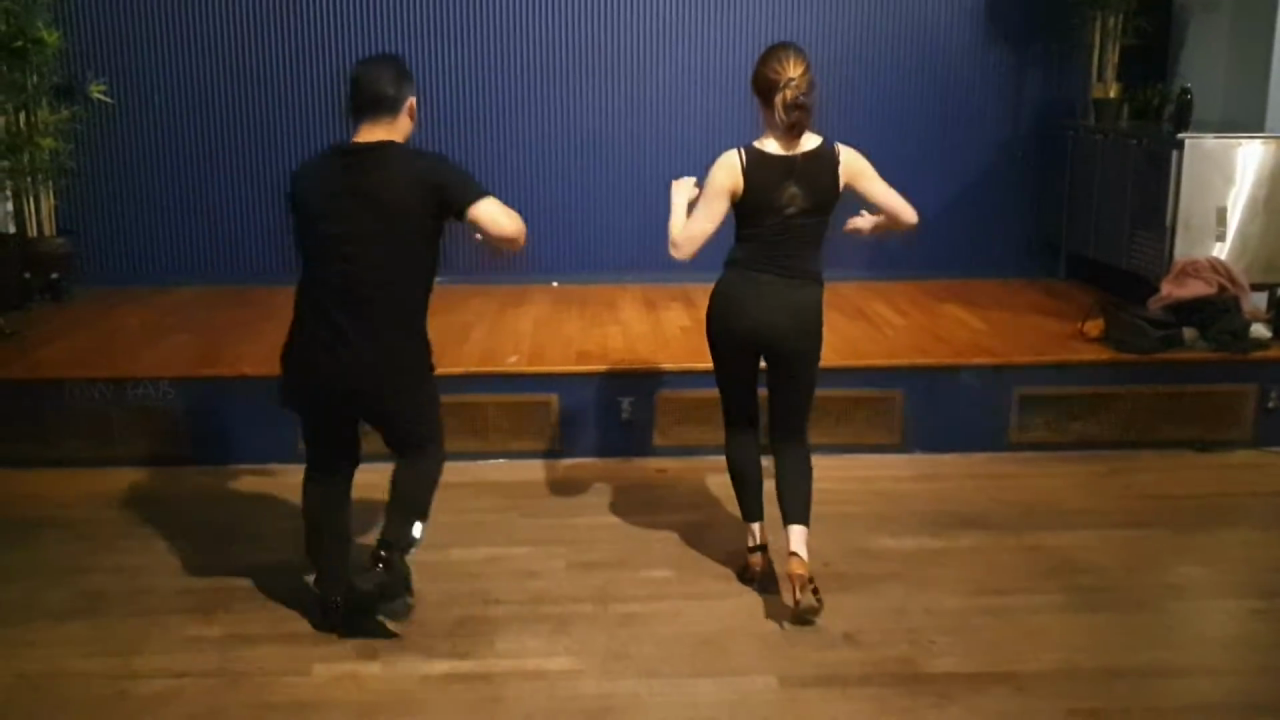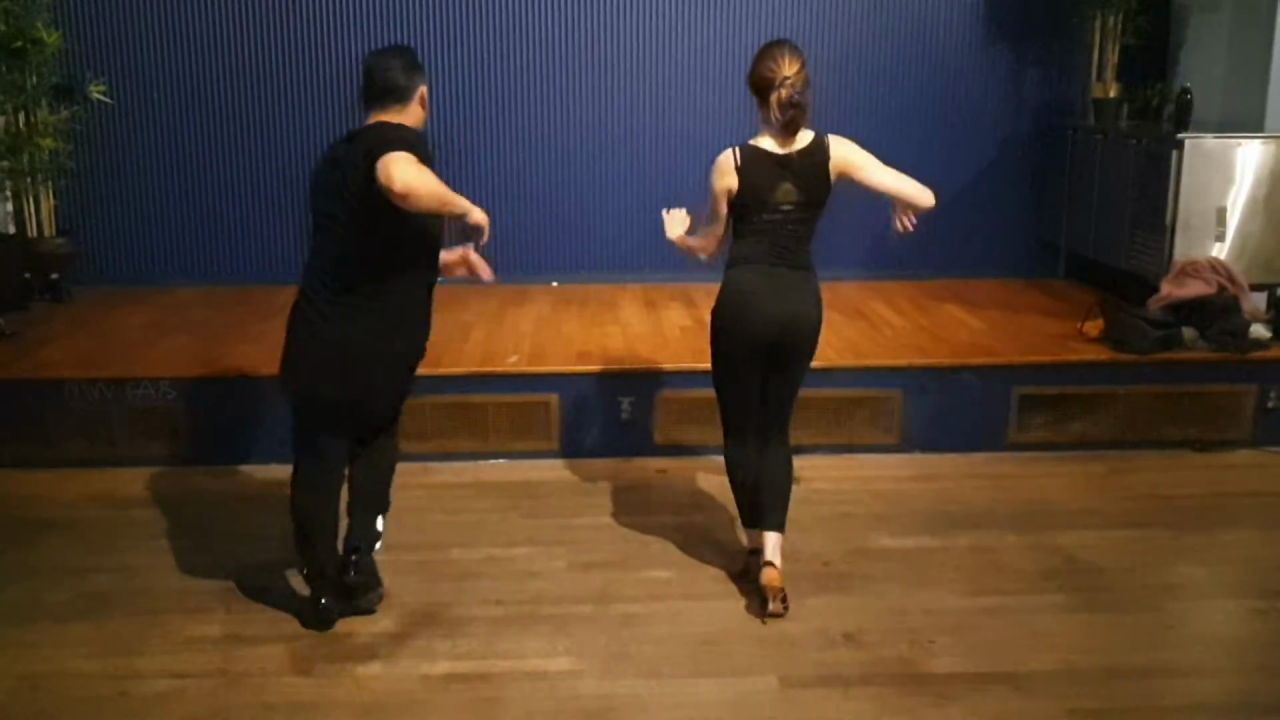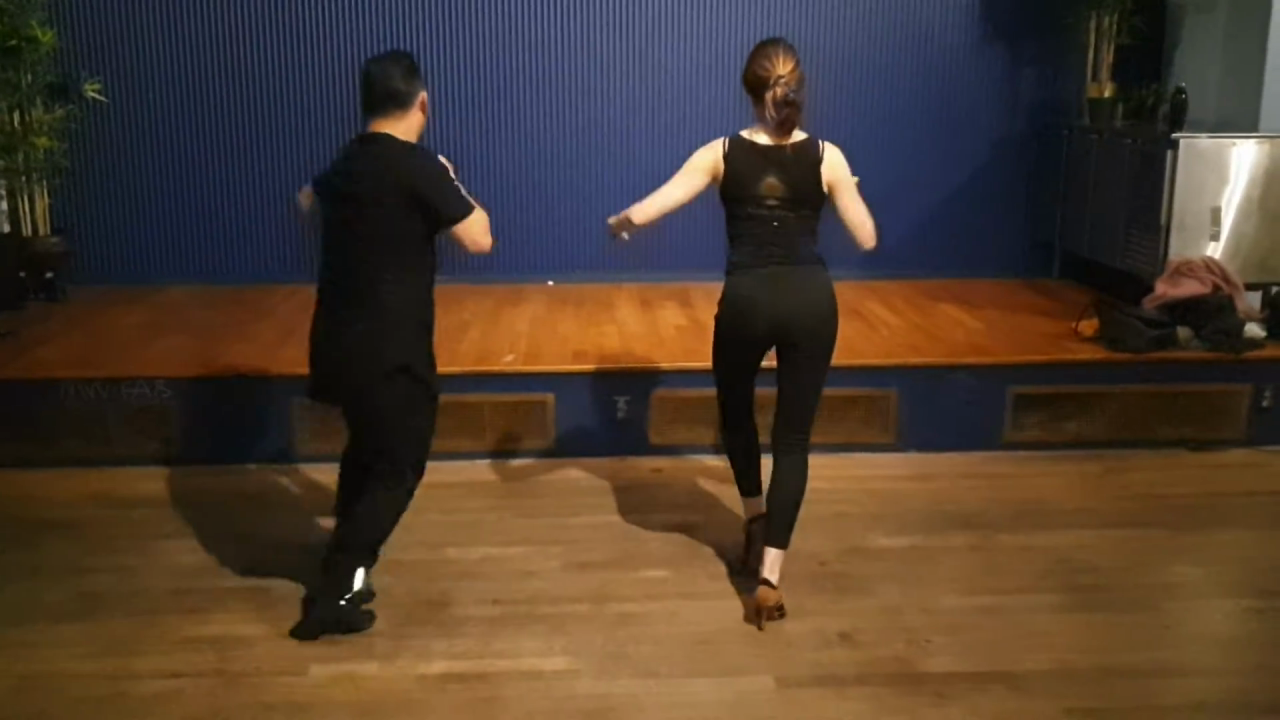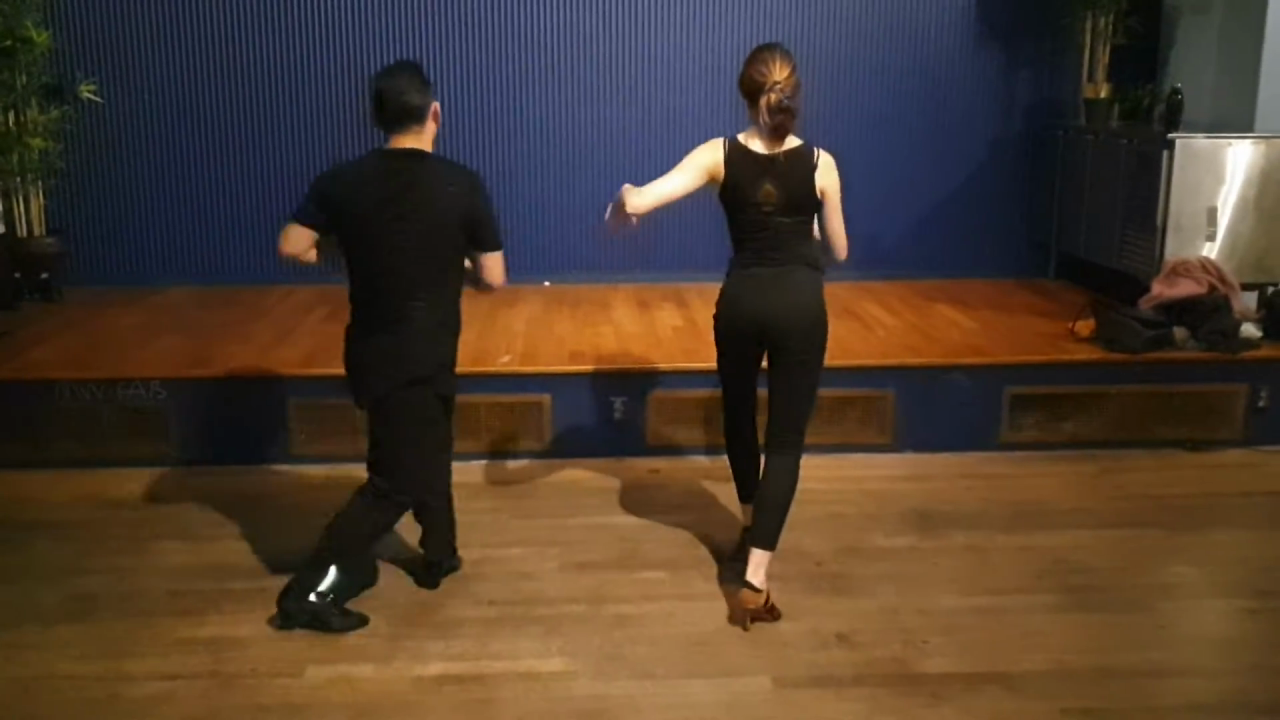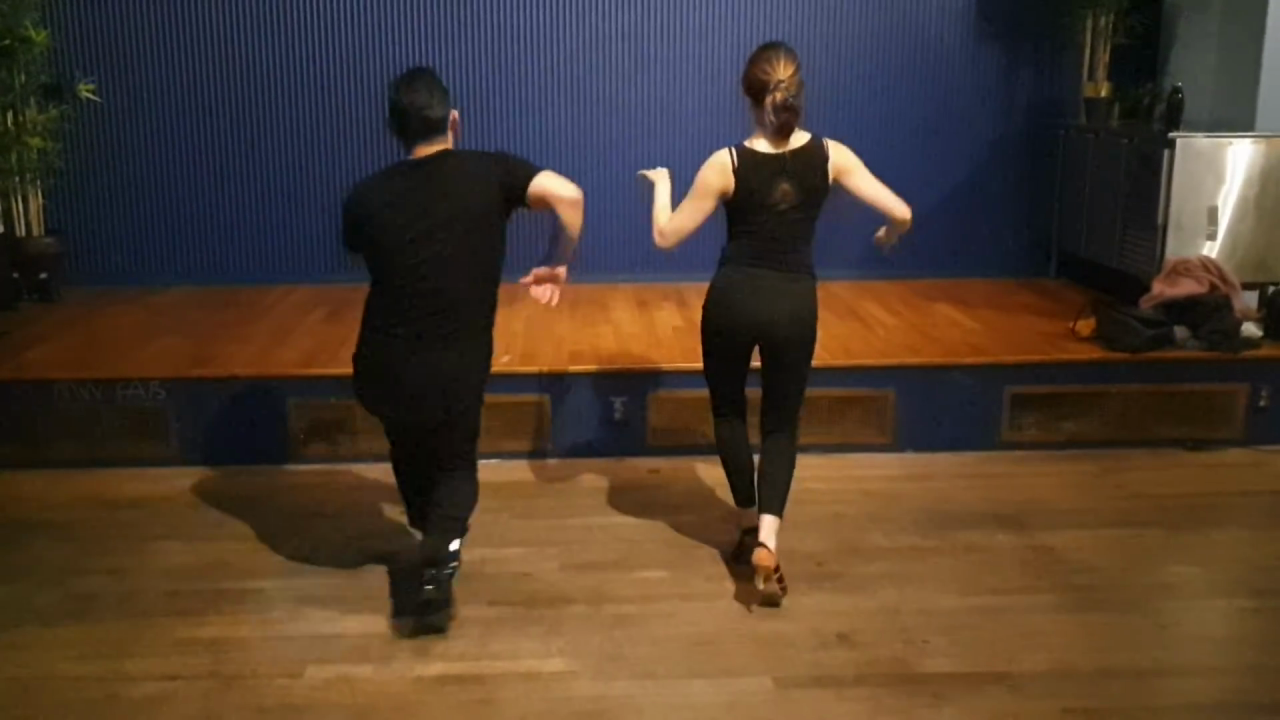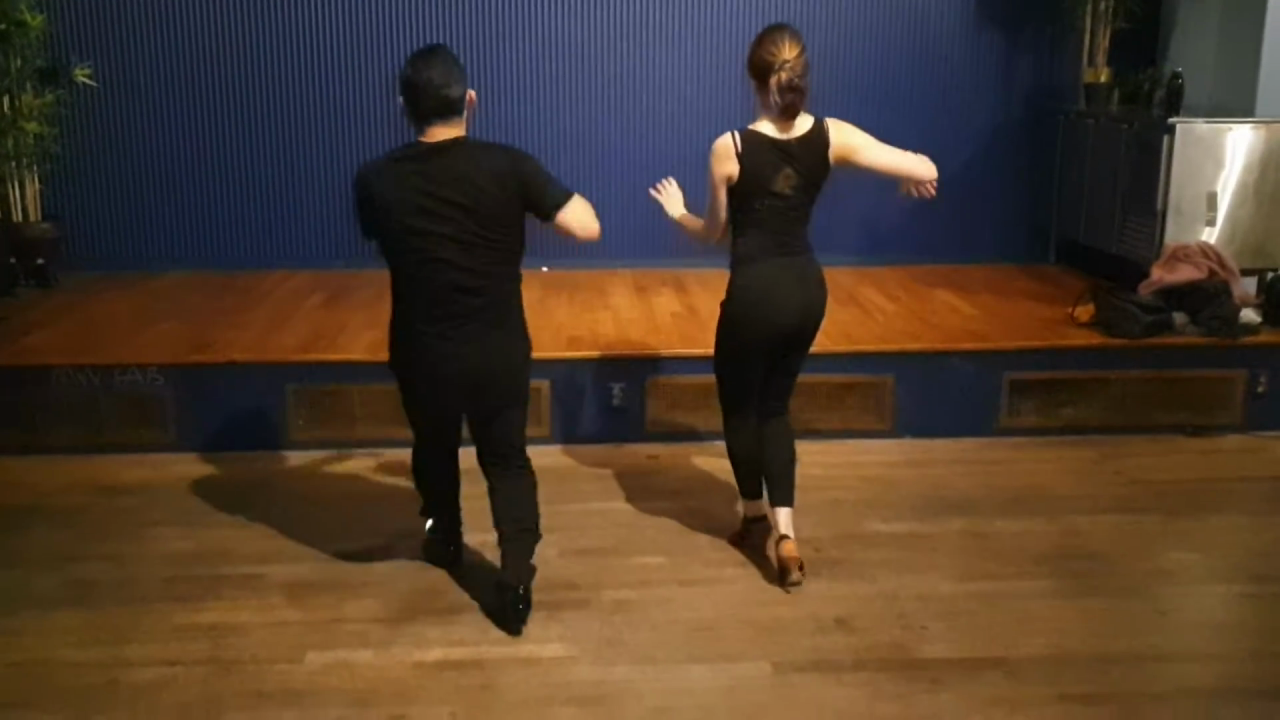
dt=0.2s
person 1, frame 1
left shoulder: (309, 176)
right shoulder: (422, 169)
right elbow: (508, 229)
right wrist: (504, 231)
left hip: (315, 358)
right hip: (392, 362)
left knee: (327, 469)
right knee: (420, 450)
left ankle: (333, 594)
right ankle: (390, 563)
person 1, frame 2
left shoulder: (335, 157)
right shoulder: (398, 142)
right elbow: (400, 180)
left wrist: (442, 260)
right wrist: (466, 209)
left hip: (315, 342)
right hip: (380, 347)
left knee: (315, 467)
right knee: (372, 446)
left ankle: (325, 593)
right ankle: (360, 561)
person 1, frame 3
left shoulder: (344, 164)
right shoulder: (416, 164)
left elbow: (316, 212)
right elbow: (478, 239)
right wrist: (448, 182)
left hip: (335, 344)
right hip: (389, 349)
left knee: (364, 449)
right knee: (395, 471)
left ankle: (344, 569)
right ankle: (334, 597)
person 1, frame 4
left shoulder: (341, 179)
right shoulder: (460, 184)
left elbow: (291, 247)
right elbow: (493, 277)
left hip: (368, 353)
right hip: (415, 361)
left knee: (427, 449)
right knee: (394, 482)
left ankle: (439, 550)
right ankle: (313, 592)
person 1, frame 5
left shoulder: (364, 198)
right shoulder: (488, 172)
right elbow: (567, 195)
right wrist: (558, 265)
left hip: (384, 367)
right hip: (456, 369)
left knee: (412, 459)
right knee: (455, 470)
left ankle: (436, 552)
right ankle: (436, 571)
person 1, frame 6
left shoulder: (376, 180)
right shoulder: (509, 165)
right elbow: (586, 228)
right wrist: (537, 214)
left hip: (420, 357)
right hip: (500, 354)
left knee: (433, 441)
right knee: (508, 462)
left ankle: (442, 534)
right ankle: (517, 588)
person 2, frame 1
left shoulder: (733, 165)
right shoulder: (839, 160)
left elbow: (681, 248)
right elbow: (906, 217)
left wrist: (679, 202)
right wrist: (872, 224)
left hip: (738, 307)
right hip: (800, 311)
left knee: (741, 428)
right knee: (792, 436)
left ankle: (759, 549)
right ankle: (796, 553)
person 2, frame 2
left shoulder: (733, 163)
right shoulder: (836, 154)
left elbow: (706, 249)
right elbow: (922, 198)
left wrist: (676, 227)
right wrist: (904, 204)
left hip: (741, 303)
right hip: (801, 304)
left knee: (740, 432)
right knee: (775, 428)
left ankle: (755, 549)
right ankle: (772, 560)
person 2, frame 3
left shoulder: (723, 153)
right shoulder: (827, 157)
left elbow: (645, 212)
right elbow: (866, 241)
left wrist: (621, 222)
right wrist: (841, 195)
left hip: (747, 302)
right hip: (811, 302)
left knee: (735, 414)
right knee: (794, 438)
left ankle: (756, 516)
right ankle: (769, 579)
person 2, frame 4
left shoulder: (717, 156)
right shoulder: (819, 164)
left elbow: (636, 205)
right elbow: (836, 252)
left wrist: (623, 198)
left hip: (739, 301)
right hip: (800, 305)
left knee: (737, 413)
right knee: (787, 443)
left ankle: (747, 524)
right ankle: (755, 582)
person 2, frame 5
left shoulder: (724, 164)
right shoulder: (829, 156)
left elbow: (666, 236)
right elbow: (901, 214)
left wrist: (661, 187)
right wrist: (891, 233)
left hip: (734, 302)
right hip: (796, 305)
left knee: (729, 414)
right knee: (781, 426)
left ankle: (752, 527)
right ankle: (766, 542)
person 2, frame 6
left shoulder: (730, 148)
right shoulder: (832, 137)
left elbow: (716, 229)
right elbow: (924, 176)
left wrist: (676, 206)
right wrist: (908, 159)
left hip: (753, 294)
right hip: (808, 289)
left knee: (738, 408)
right knee: (773, 405)
left ankle: (753, 520)
right ankle: (785, 532)
